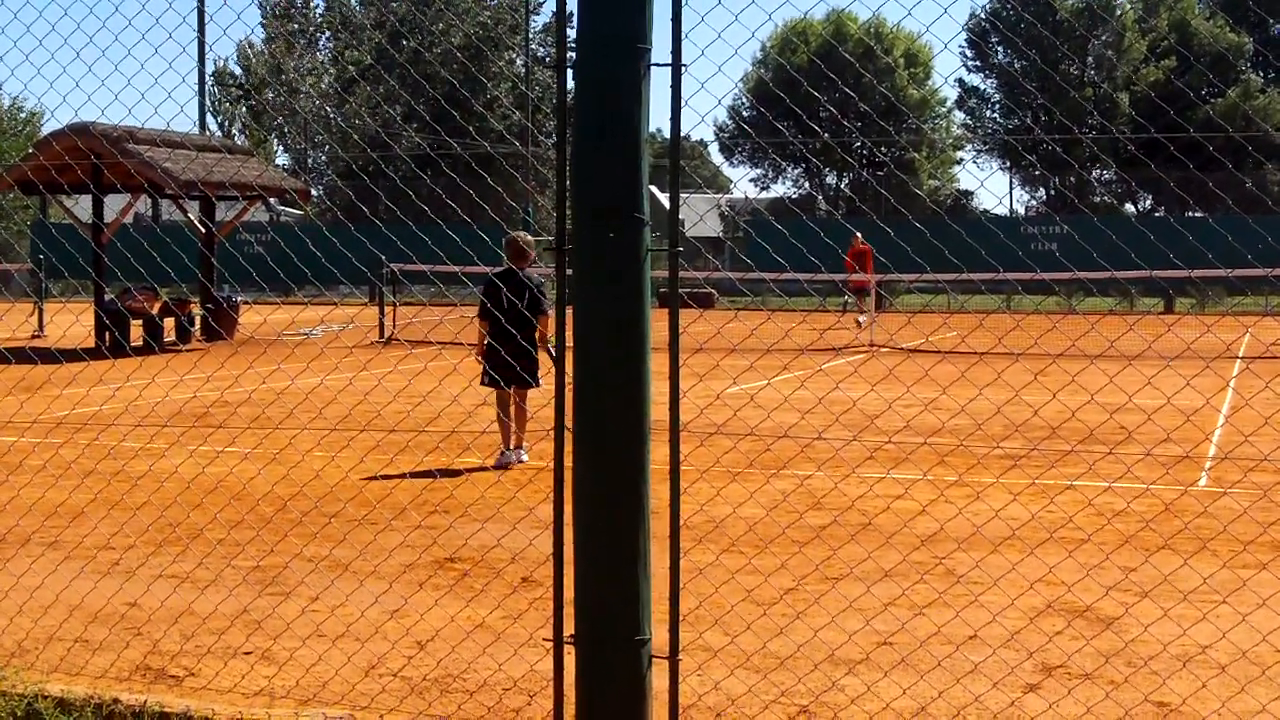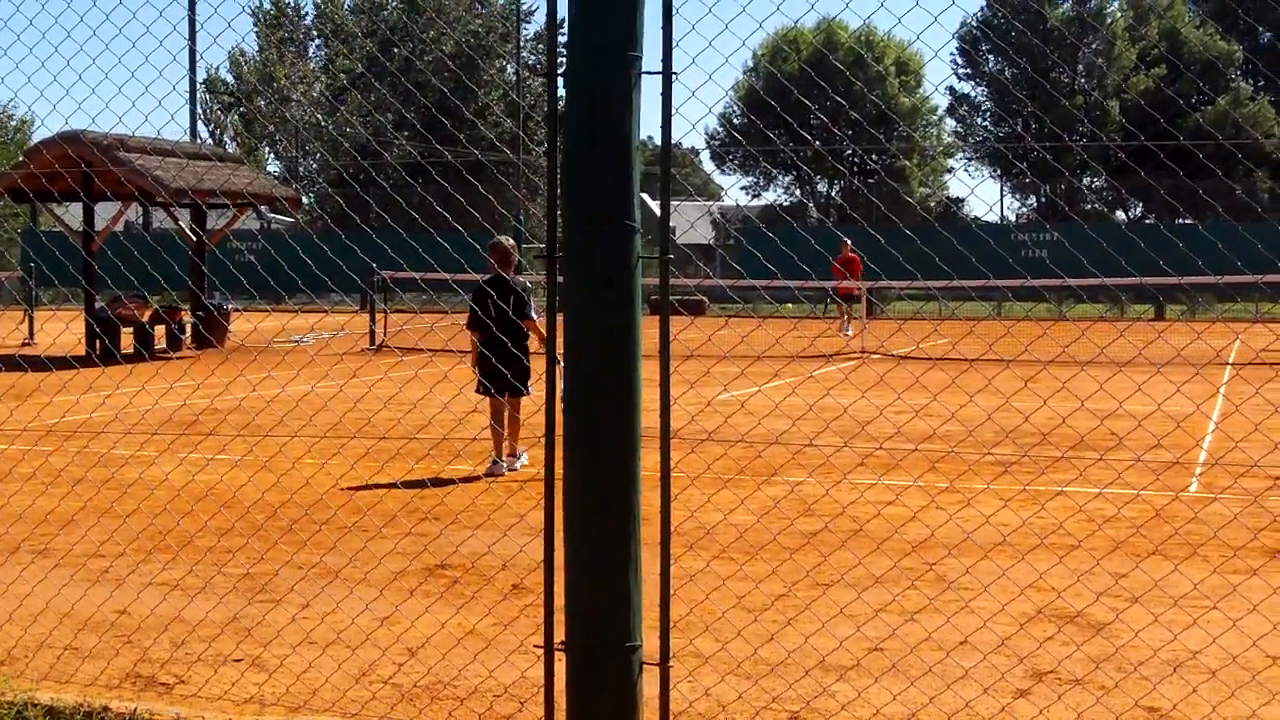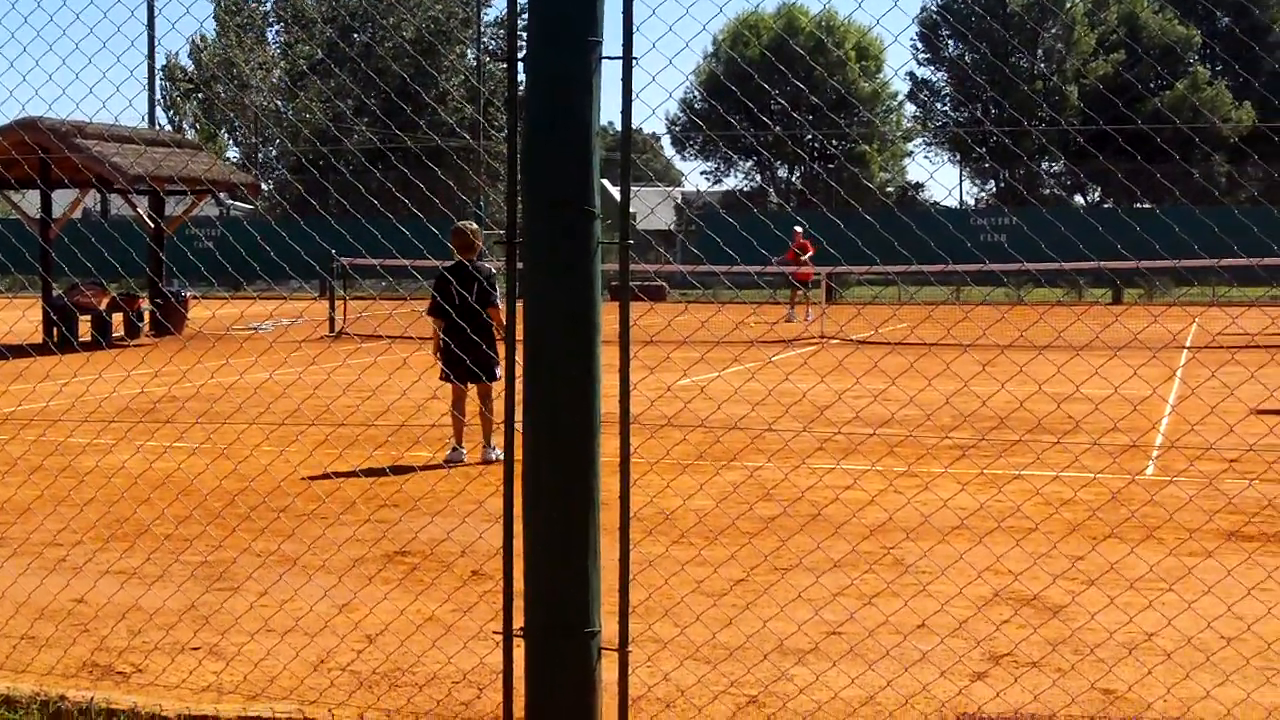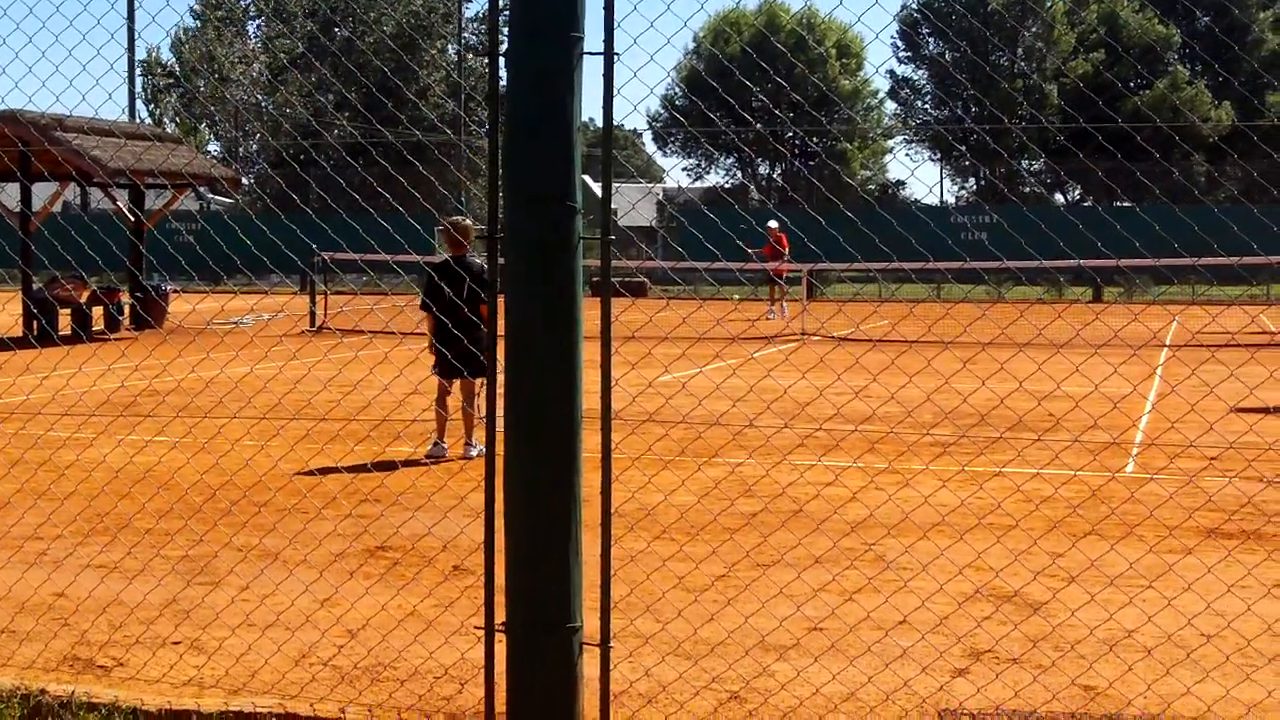
dt=0.3s
person 1, frame 1
left shoulder: (494, 280)
right shoulder: (534, 281)
left elbow: (484, 318)
right elbow: (542, 315)
left wrist: (480, 344)
right wrist: (543, 335)
left hip: (497, 347)
right hip: (525, 346)
left knee: (503, 399)
right knee: (520, 400)
left ankle: (507, 450)
right ankle: (519, 448)
person 1, frame 2
left shoulder: (482, 289)
right shoulder: (521, 286)
left elbow: (475, 327)
right elbow: (528, 320)
left wrist: (474, 354)
right wrist: (541, 337)
left hip: (490, 355)
right hip: (516, 354)
left knee: (496, 408)
right knee: (514, 407)
left ankle: (499, 460)
right ankle: (514, 454)
person 1, frame 3
left shoulder: (445, 274)
right shoulder: (486, 272)
left elbow: (438, 314)
right elbow: (492, 308)
left wrist: (437, 341)
right wrist: (503, 328)
left hip: (454, 342)
right hip: (482, 341)
left knee: (458, 395)
right knee: (485, 395)
left ankle: (458, 448)
right ankle: (488, 447)
person 1, frame 4
left shoulder: (436, 270)
right shoulder: (478, 268)
left elbow: (430, 310)
right elbow: (485, 305)
left wrist: (432, 336)
right wrist: (489, 328)
left hip: (444, 337)
right hip: (472, 337)
left knee: (443, 391)
right knee: (468, 391)
left ankle: (440, 442)
right ankle: (469, 443)
